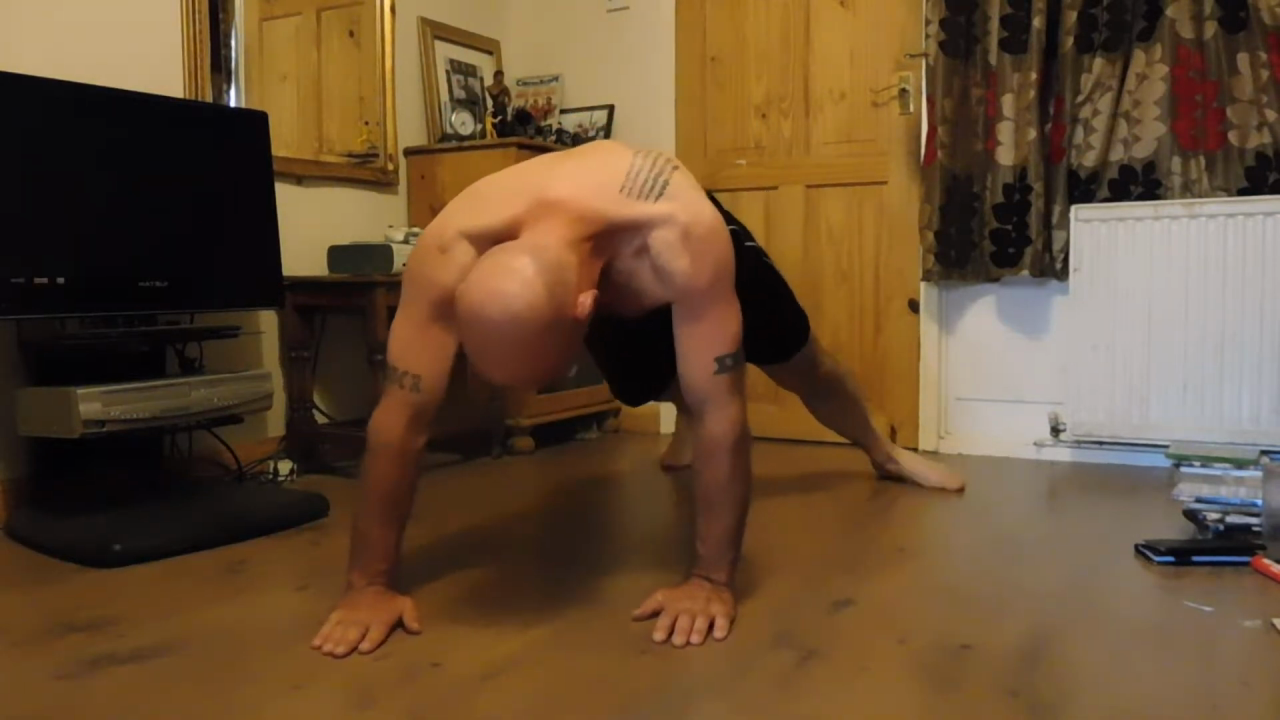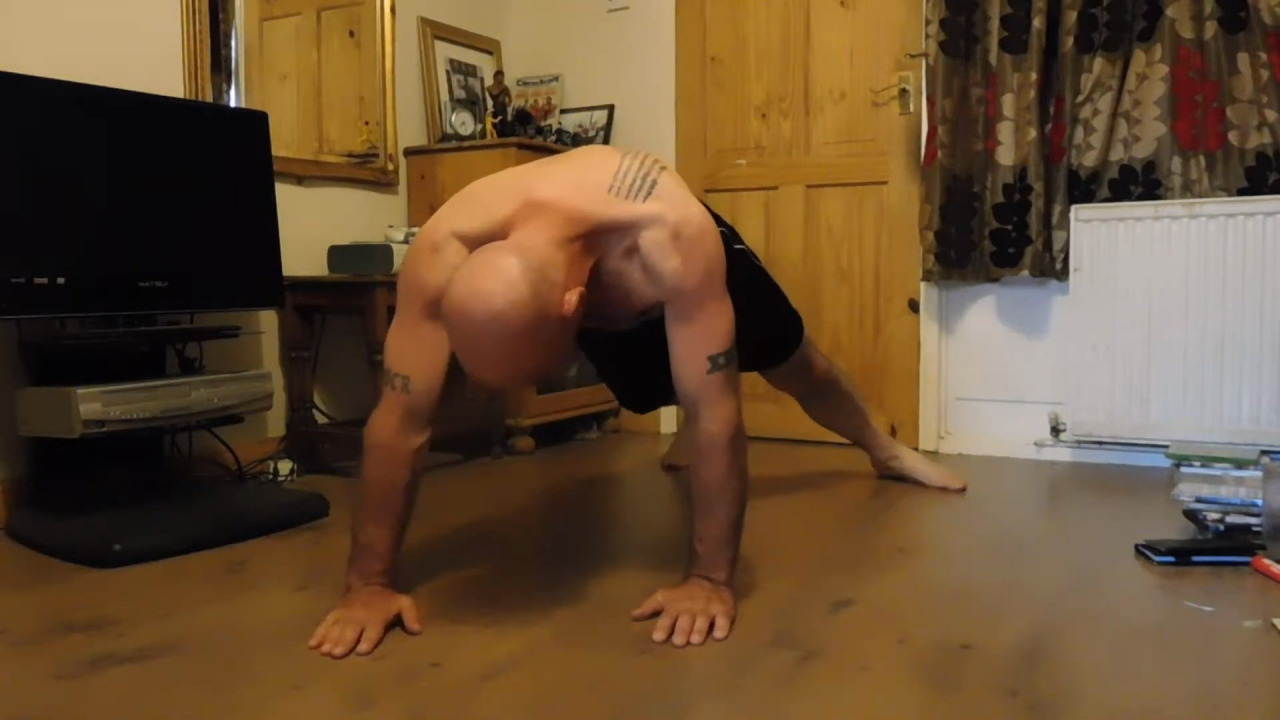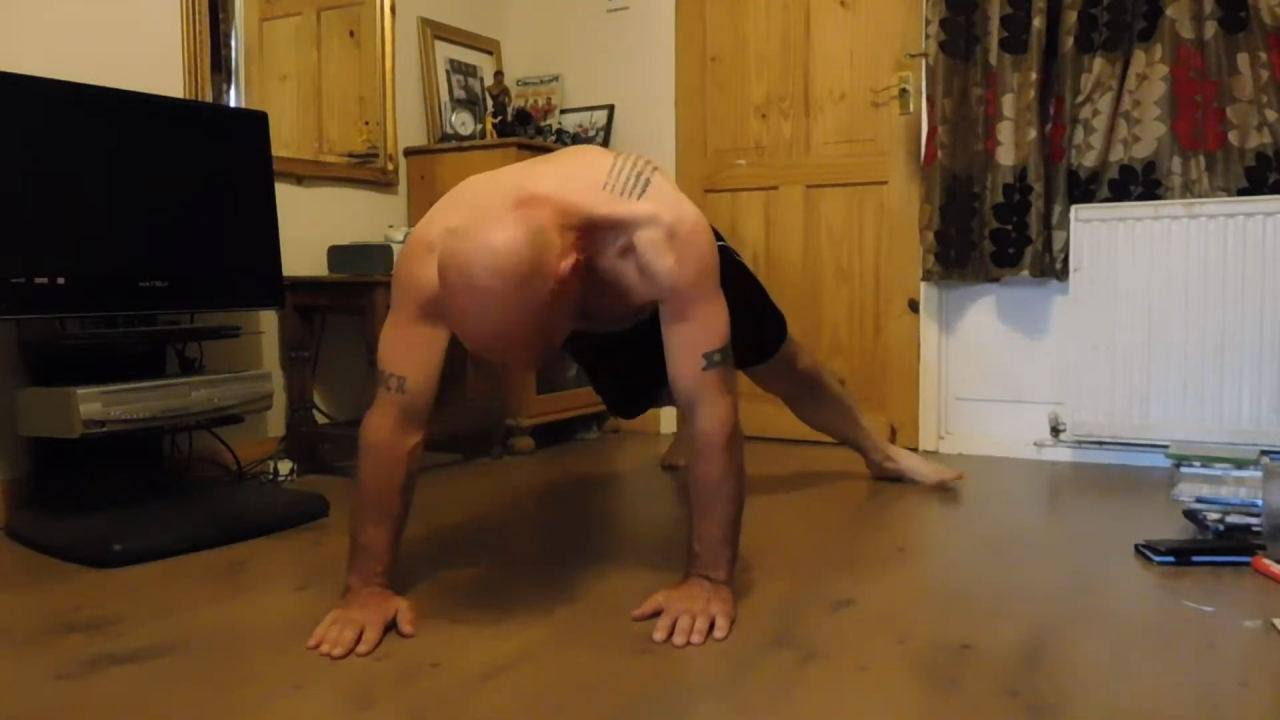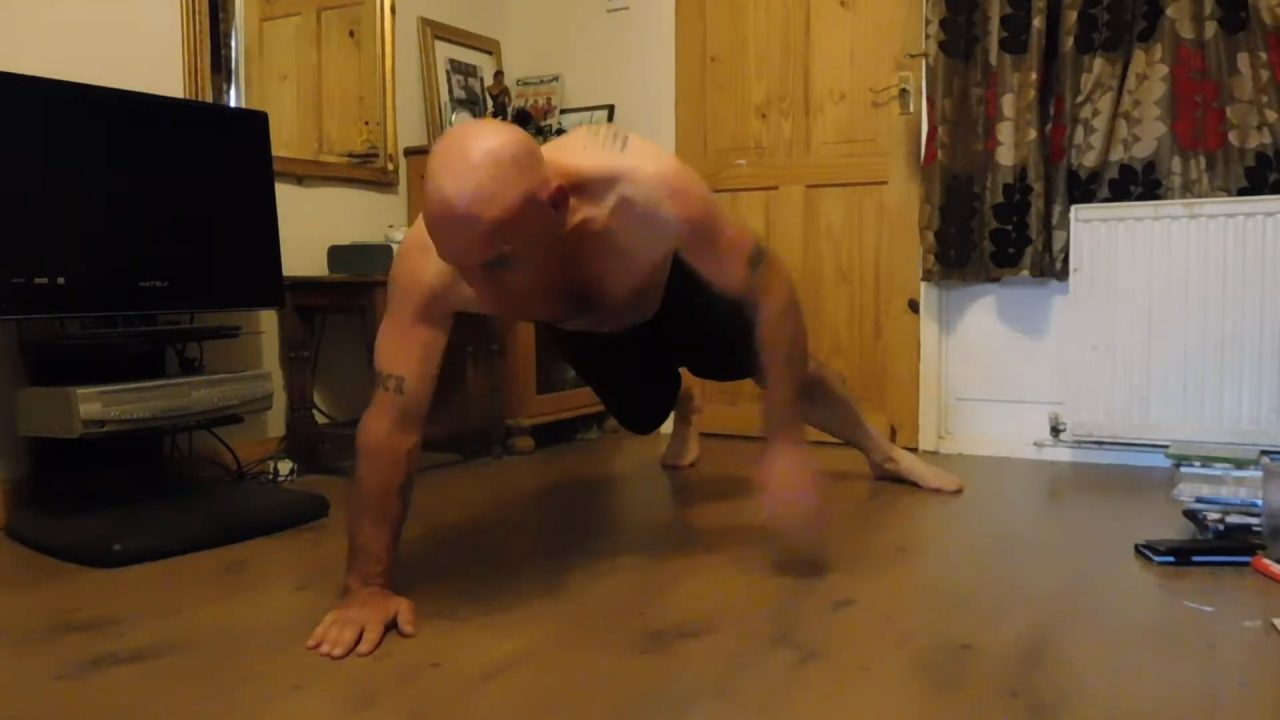
dt=0.5s
person 1, frame 1
left shoulder: (685, 236)
right shoulder: (452, 249)
left elbow: (723, 411)
right elbow: (400, 416)
left wrist: (710, 579)
right wrist: (369, 582)
left hip: (672, 248)
right hip: (608, 269)
left knee: (798, 364)
right knee: (656, 389)
left ankle: (882, 452)
right ankle: (687, 428)
person 1, frame 2
left shoulder: (674, 237)
right shoulder: (444, 253)
left elbow: (714, 411)
right elbow: (401, 419)
left wrist: (710, 578)
right wrist: (369, 583)
left hip: (684, 268)
right hip: (607, 309)
left knee: (795, 367)
right knee: (653, 396)
left ankle: (883, 450)
right ankle: (685, 435)
person 1, frame 3
left shoulder: (666, 236)
right shoulder: (435, 253)
left elbow: (711, 410)
right elbow: (394, 420)
left wrist: (709, 578)
right wrist: (368, 584)
left hip: (664, 275)
left knee: (782, 368)
right knee: (644, 399)
left ankle: (878, 451)
right ankle: (682, 433)
person 1, frame 4
left shoulder: (644, 187)
right shoulder: (429, 259)
left elbow: (764, 283)
right elbow: (391, 423)
left wrist: (785, 445)
right wrist: (367, 586)
left hip: (674, 280)
right hip: (583, 328)
left knee: (789, 374)
right knee: (647, 414)
left ankle: (881, 453)
right ankle: (682, 410)
